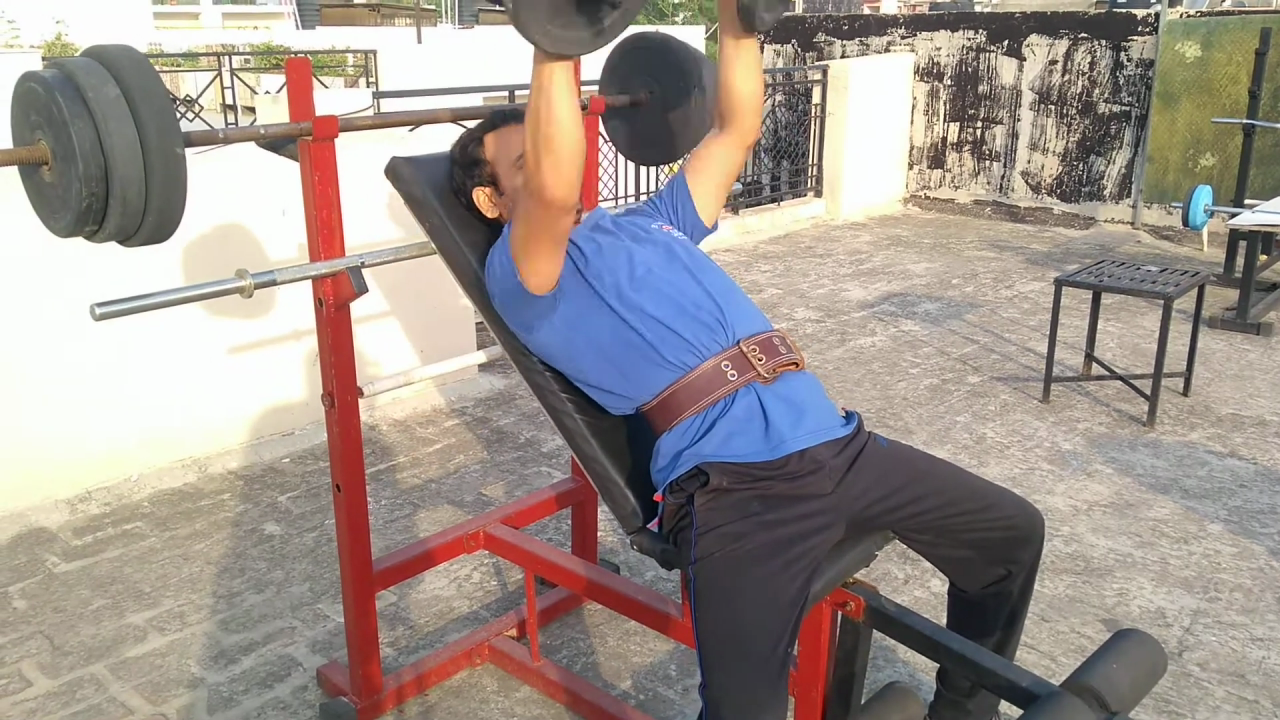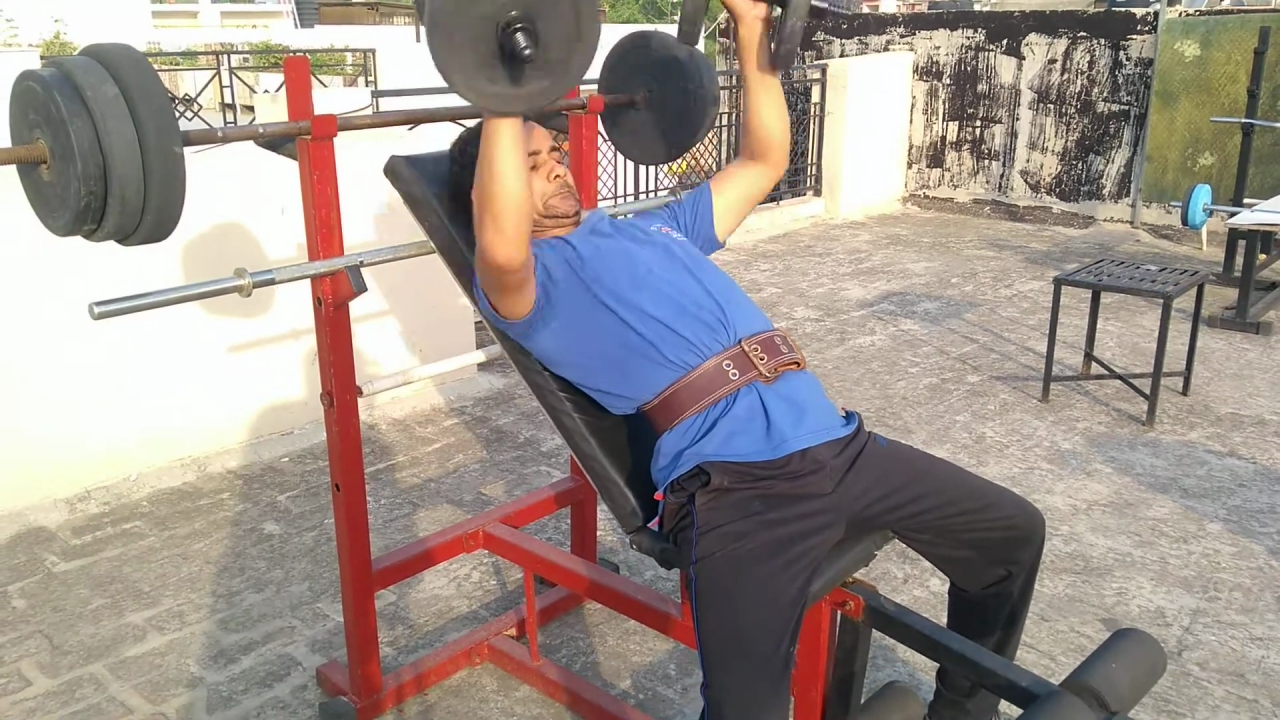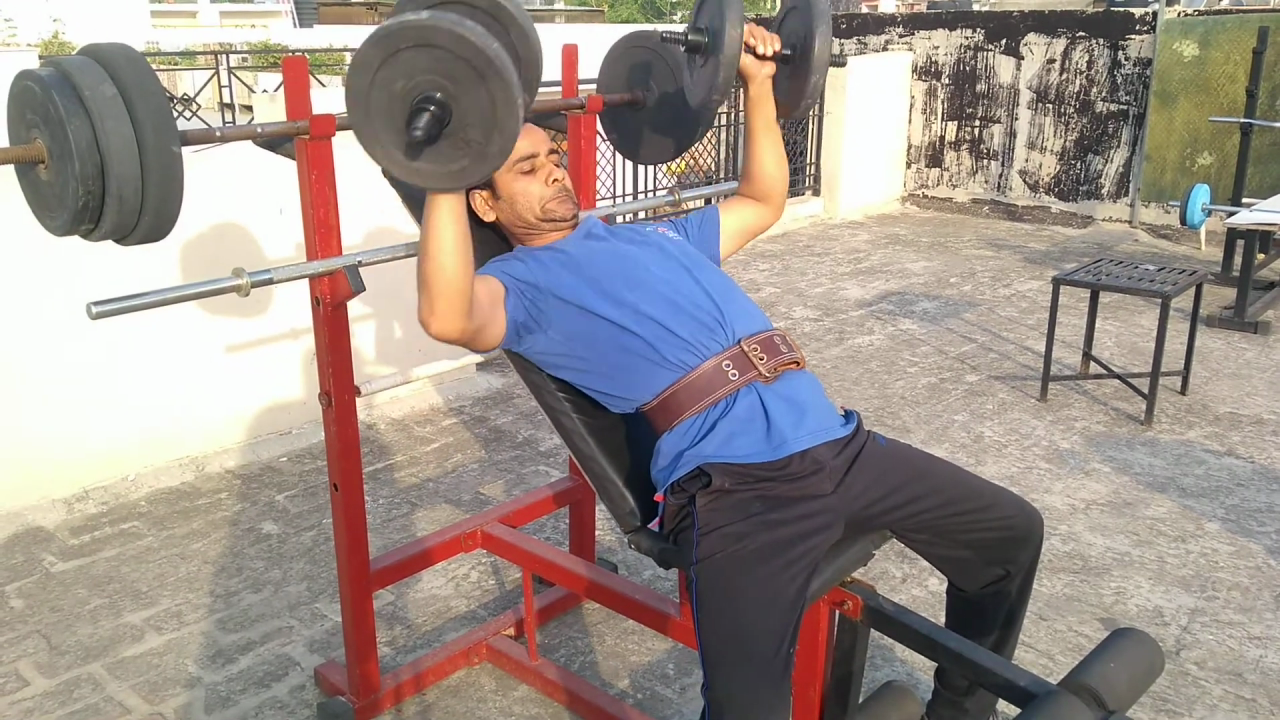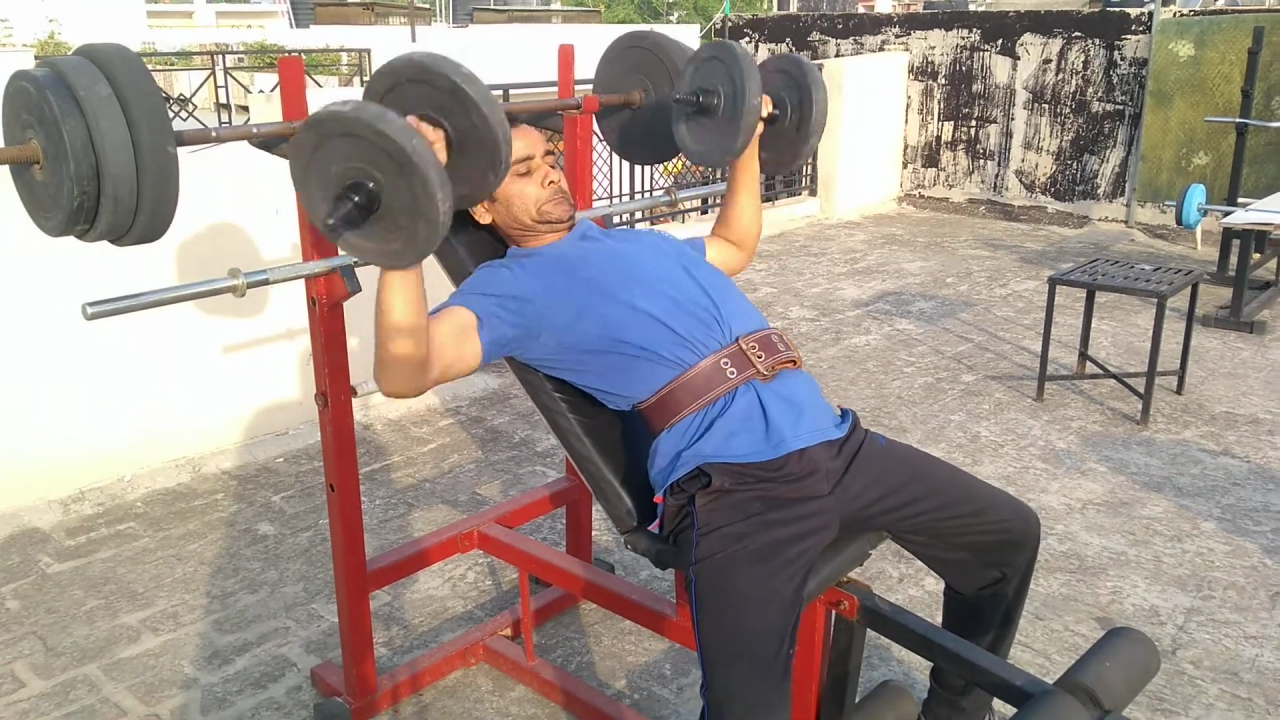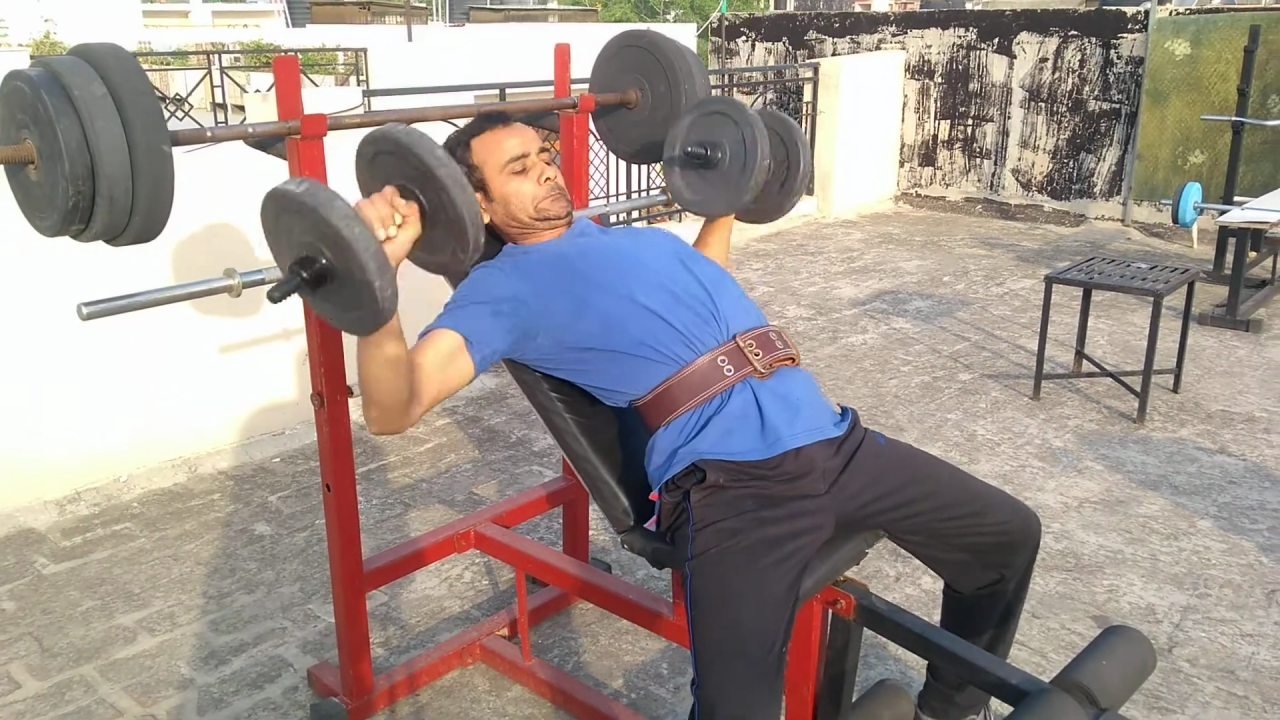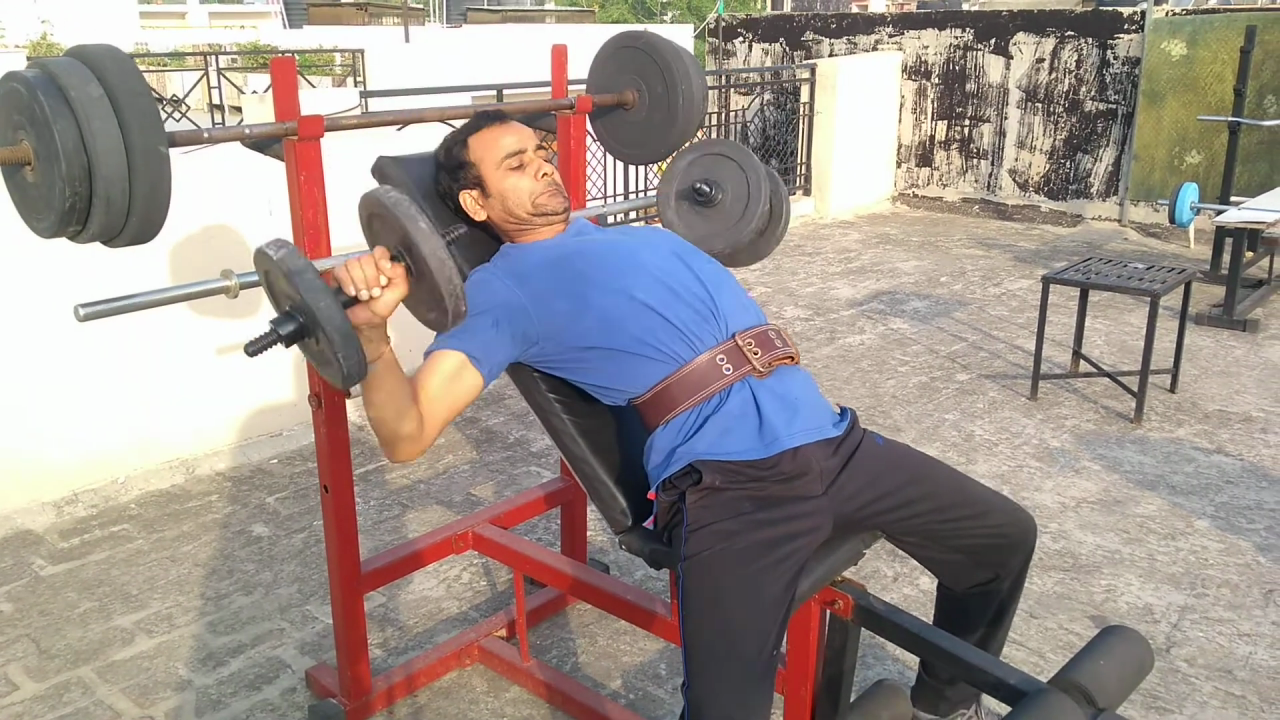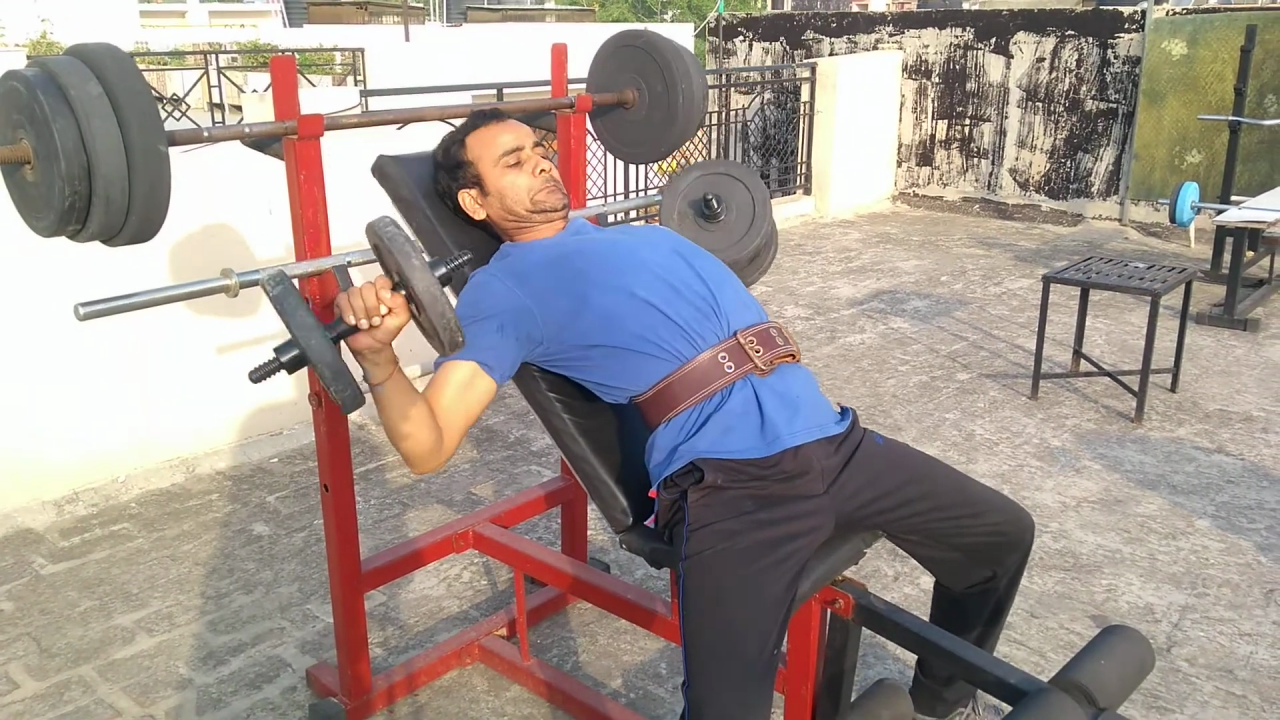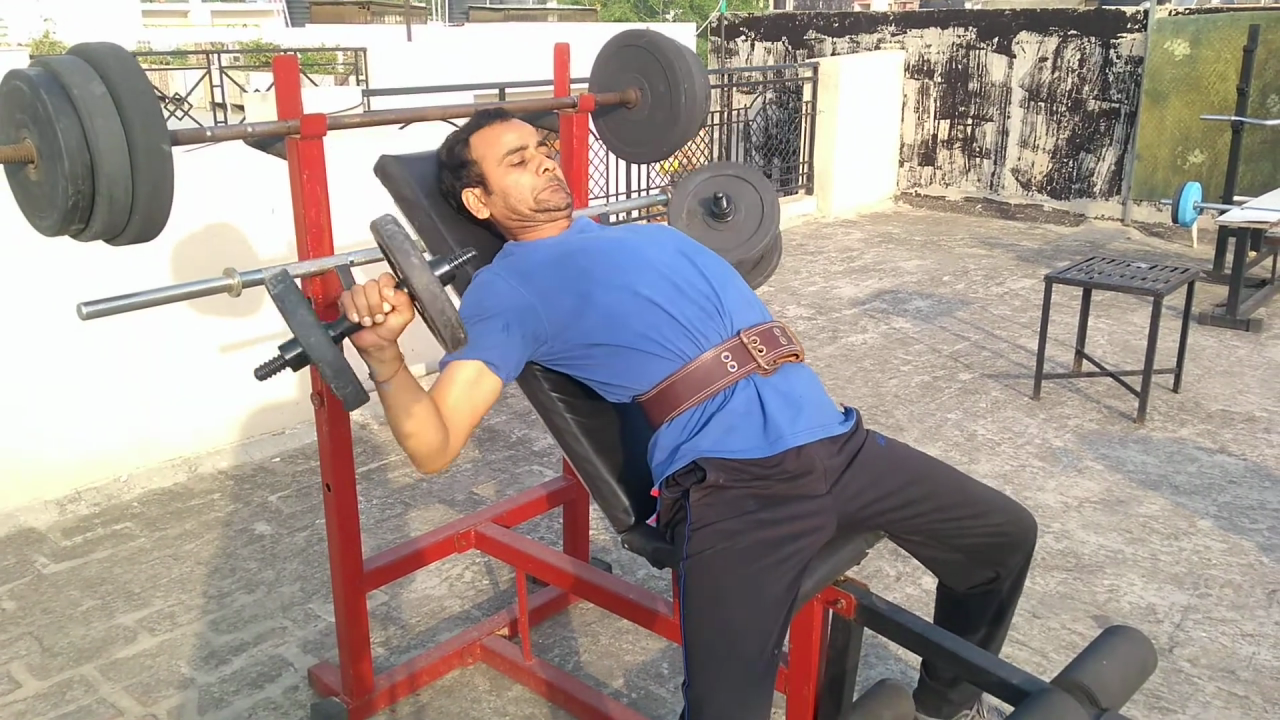
dt=0.1s
person 1, frame 1
left shoulder: (646, 225)
right shoulder: (522, 271)
left elbow: (736, 131)
right elbow: (557, 189)
left hip: (832, 439)
right hip: (735, 485)
left knee: (1013, 531)
person 1, frame 2
left shoulder: (646, 231)
right shoulder: (531, 272)
left elbow: (764, 163)
right elbow: (504, 259)
right wrist: (504, 106)
left hip: (835, 440)
right hip: (739, 483)
left knee: (1013, 532)
person 1, frame 3
left shoulder: (646, 235)
right shoulder: (520, 278)
left elbow: (764, 199)
right elbow: (450, 318)
left wrist: (757, 85)
left hip: (833, 439)
right hip: (735, 483)
left knee: (1013, 531)
person 1, frame 4
left shoulder: (633, 237)
right shoulder: (510, 286)
left elbow: (739, 244)
right elbow: (405, 371)
left wrist: (744, 142)
left hip: (832, 441)
right hip: (733, 484)
left knee: (1009, 535)
person 1, frame 5
left shoulder: (627, 234)
right shoulder: (506, 285)
right elbow: (394, 406)
left hip: (828, 438)
right hip: (727, 481)
left knee: (1009, 533)
person 1, frame 6
left shoulder: (628, 236)
right shoulder: (502, 287)
right elbow: (406, 435)
right wrist: (370, 327)
left hip: (829, 438)
right hip: (727, 480)
left knee: (1004, 536)
person 1, frame 7
left shoulder: (628, 235)
right shoulder: (504, 287)
right elbow: (427, 446)
left wrist: (711, 242)
right wrist: (375, 351)
left hip: (829, 436)
right hip: (729, 477)
left knee: (1003, 535)
person 1, frame 8
left shoulder: (635, 233)
right shoulder: (506, 287)
right elbow: (432, 446)
left wrist: (721, 244)
right wrist: (381, 350)
left hip: (834, 437)
right hip: (732, 477)
left knee: (1005, 536)
